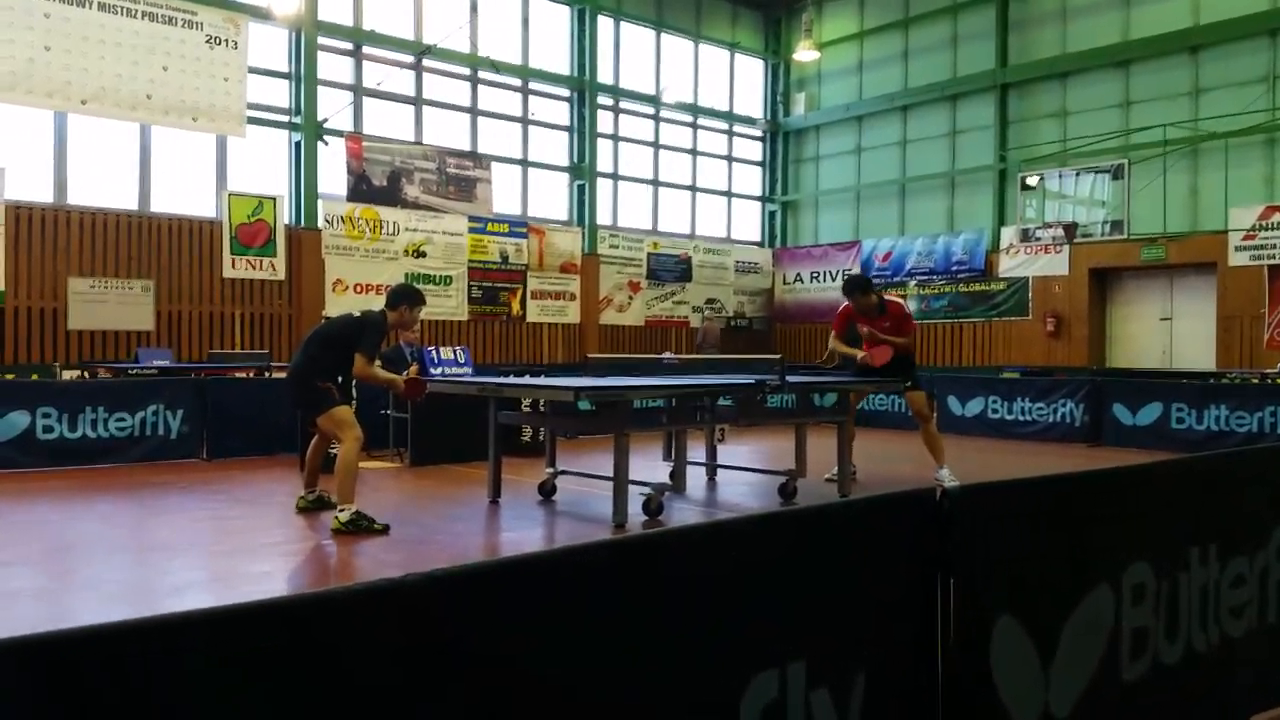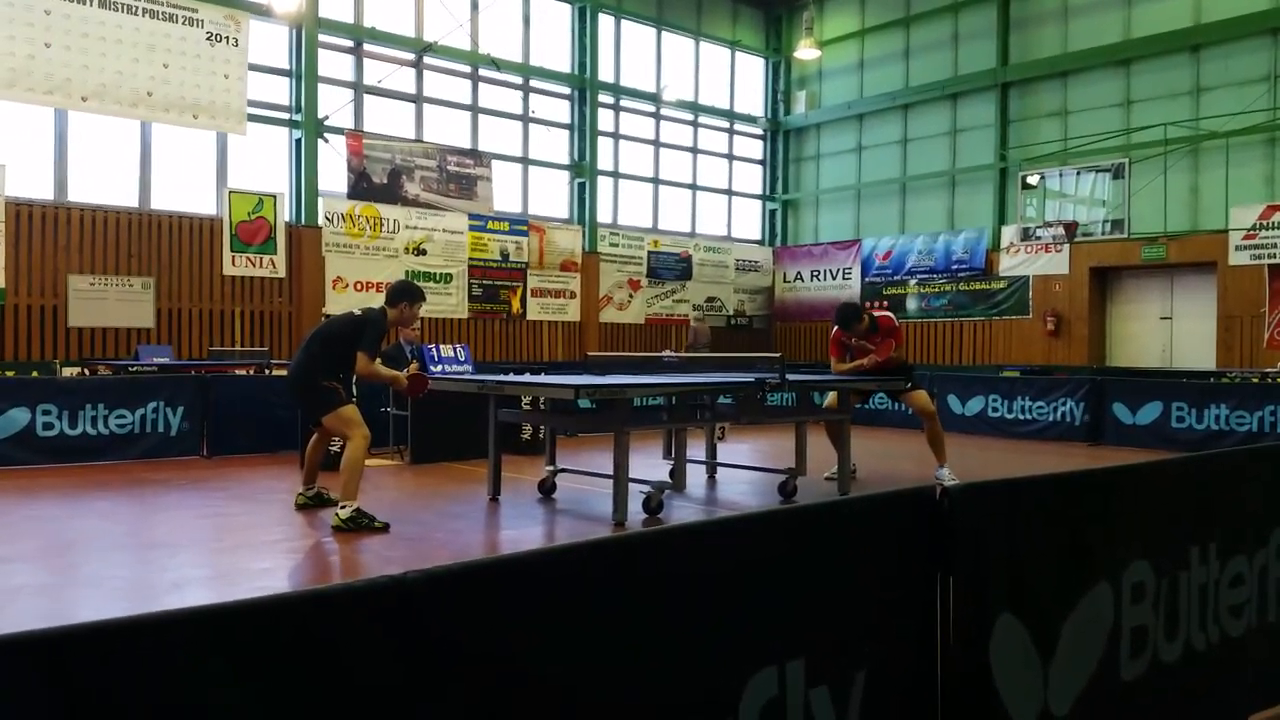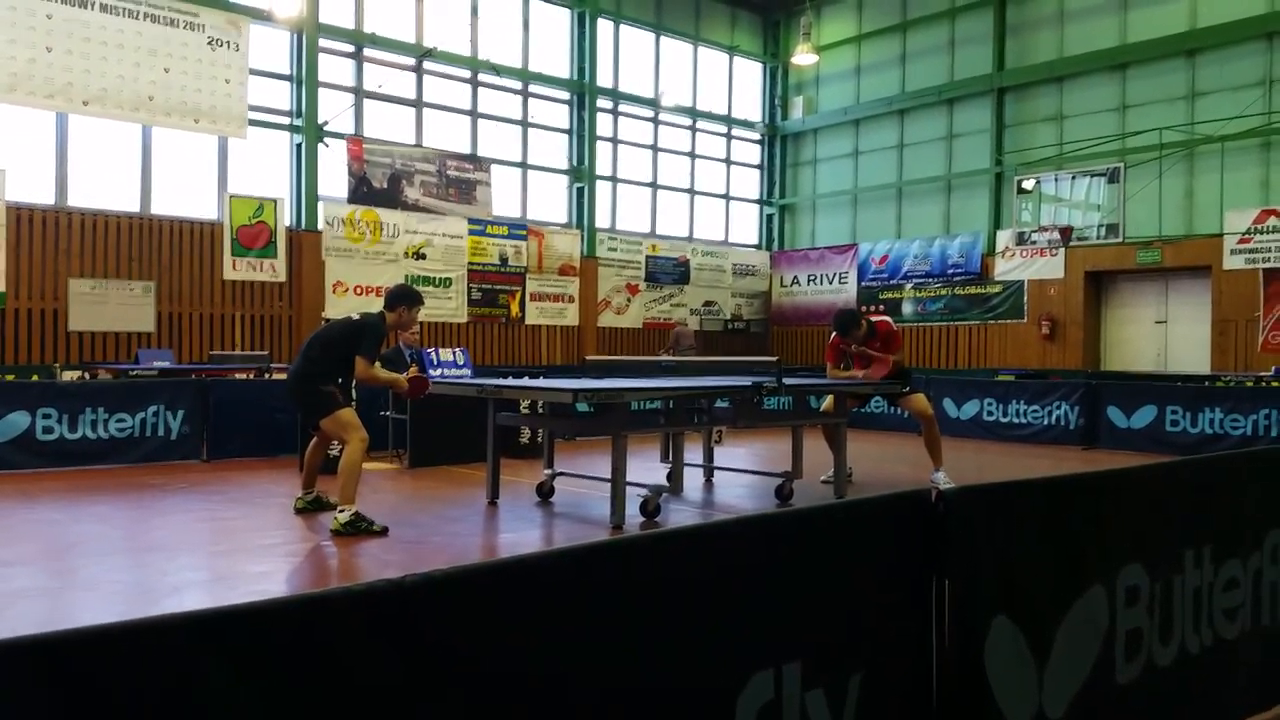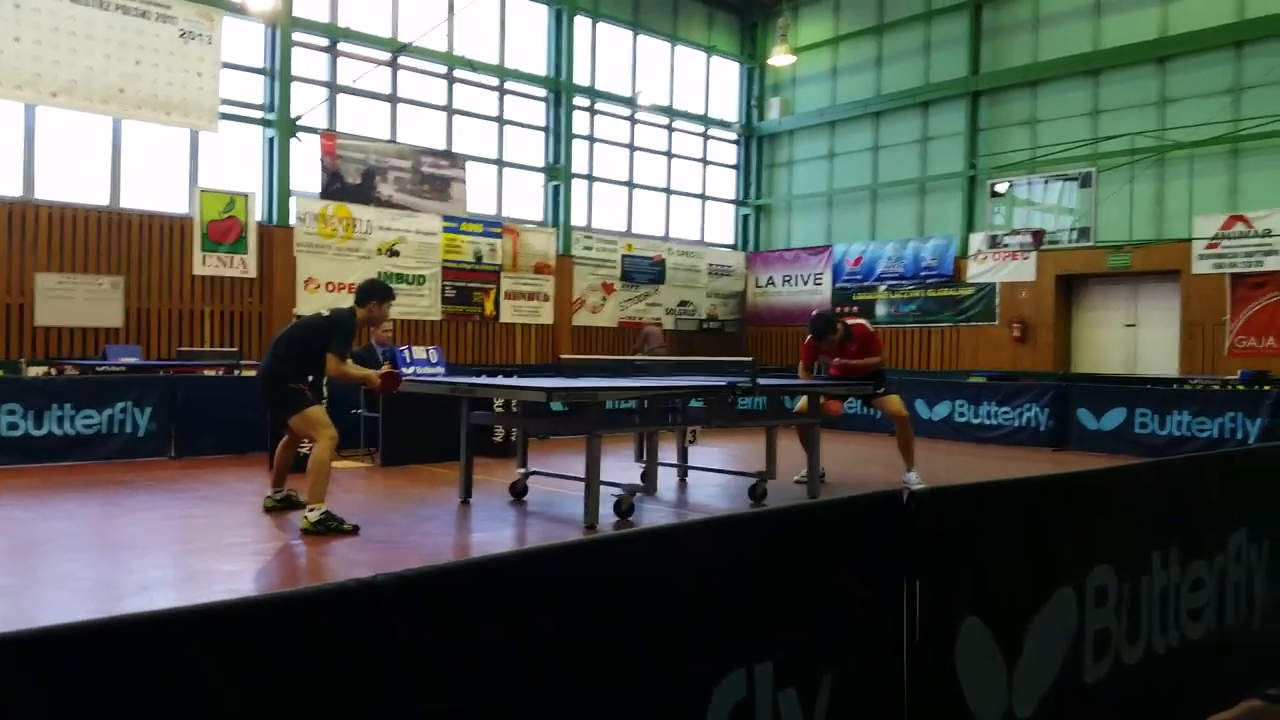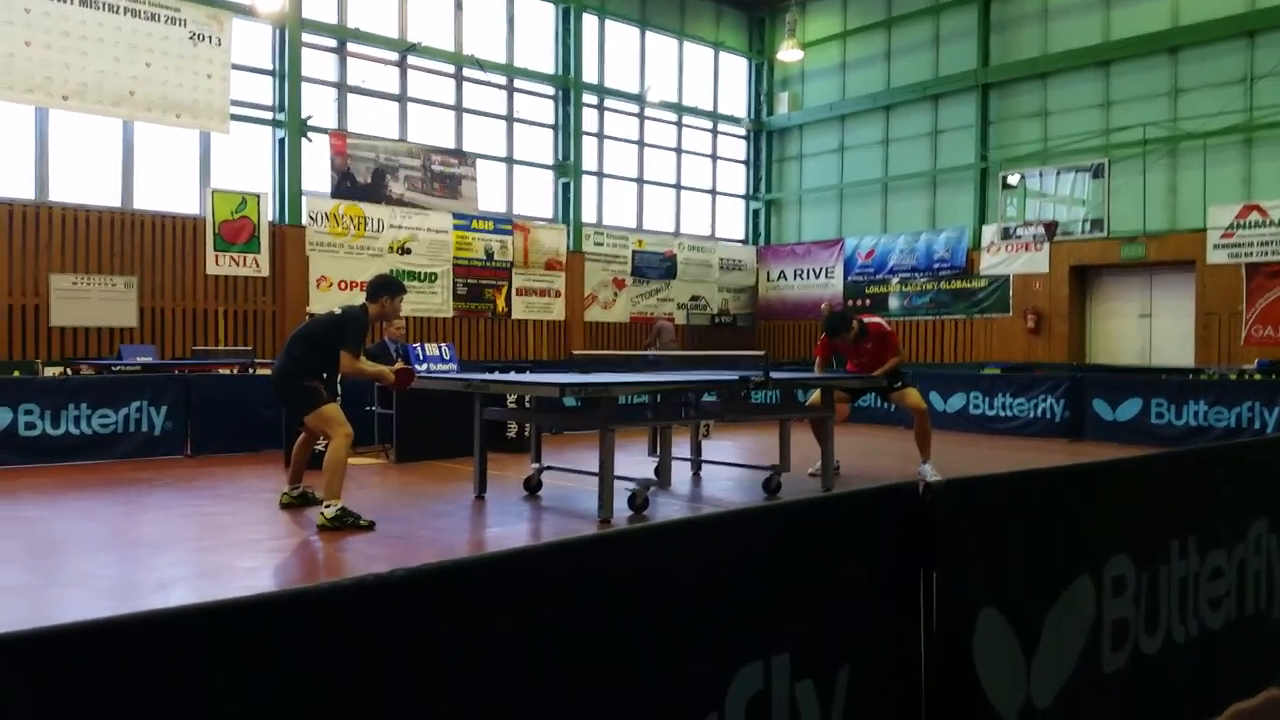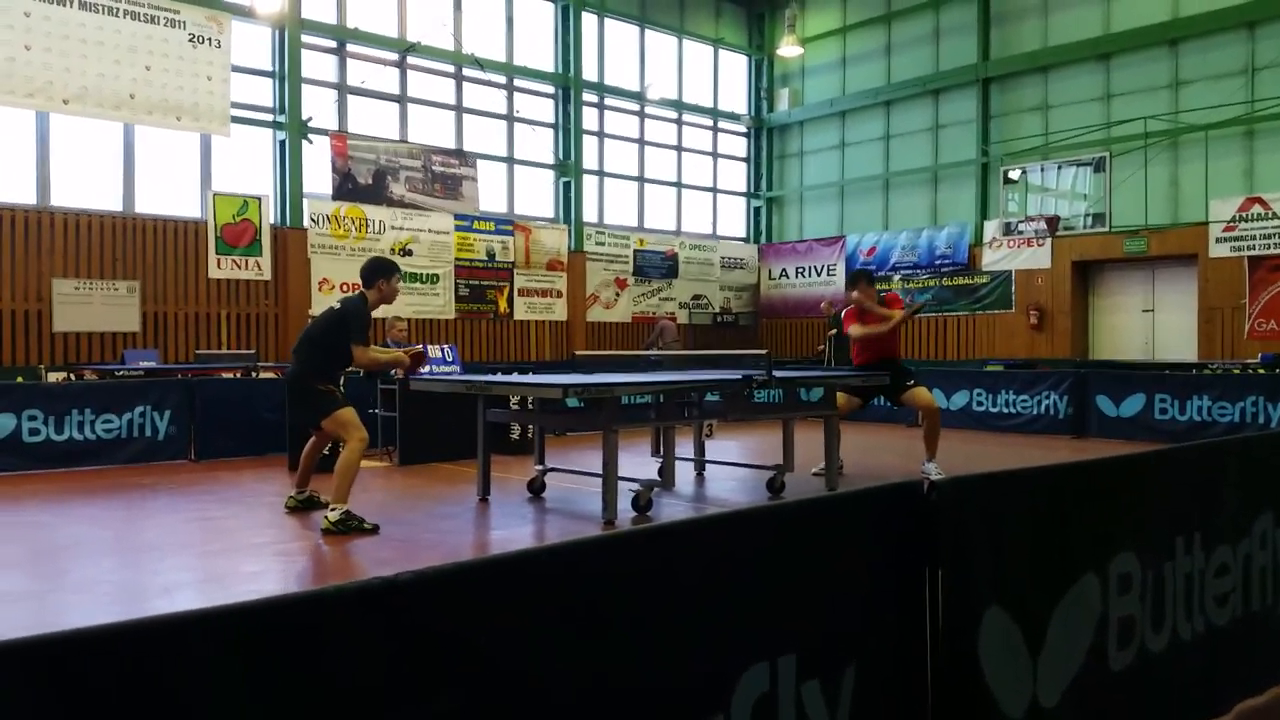
dt=0.4s
person 1, frame 1
left shoulder: (371, 320)
right shoulder: (375, 324)
left elbow: (362, 366)
right elbow: (360, 371)
left wrist: (393, 379)
right wrist: (391, 380)
left hip: (306, 374)
right hip: (312, 378)
left knee: (327, 433)
right knee: (351, 437)
left ankle: (310, 495)
right ankle: (346, 514)
person 1, frame 2
left shoulder: (371, 317)
right shoulder: (376, 322)
left elbow: (363, 363)
right elbow: (363, 369)
left wrist: (395, 376)
right wrist: (393, 377)
left hip: (306, 374)
right hip: (315, 378)
left knee: (326, 431)
right knee: (359, 435)
left ankle: (308, 493)
right ankle: (347, 512)
person 1, frame 3
left shoulder: (370, 322)
right shoulder: (375, 327)
left elbow: (363, 366)
right elbow: (362, 373)
left wrist: (396, 378)
right wrist: (393, 380)
left hip: (306, 378)
right hip: (313, 382)
left knee: (325, 435)
right knee: (357, 438)
left ankle: (307, 497)
right ankle: (345, 515)
person 1, frame 4
left shoulder: (341, 318)
right shoulder: (345, 323)
left elbow: (335, 362)
right elbow: (333, 370)
left wrist: (370, 374)
right wrist: (366, 377)
left hip: (277, 375)
right hip: (283, 379)
left knee: (296, 433)
right knee: (326, 436)
left ankle: (277, 495)
right ankle: (315, 514)
person 1, frame 5
left shoulder: (353, 315)
right shoulder: (357, 320)
left elbow: (349, 359)
right elbow: (347, 367)
left wrist: (384, 370)
right wrist: (380, 374)
left hip: (293, 373)
right hip: (297, 377)
left knee: (313, 431)
right knee: (342, 434)
left ankle: (293, 492)
right ankle: (331, 510)
person 1, frame 6
left shoulder: (354, 305)
right shoulder: (358, 310)
left elbow: (357, 350)
right elbow: (362, 359)
left wrist: (394, 353)
right wrist: (395, 360)
left hip: (306, 377)
right hip: (311, 381)
left knee: (324, 434)
right knee: (357, 437)
left ankle: (300, 496)
right ankle: (336, 514)
person 2, frame 1
left shoulder: (897, 306)
right shoulder: (847, 310)
left elbow: (909, 343)
right elbow: (833, 342)
left wrist: (877, 336)
right wrist: (856, 352)
left hip: (899, 360)
left knee: (923, 413)
left ankle: (942, 469)
person 2, frame 2
left shoulder: (888, 320)
right shoulder: (839, 332)
left elbow: (899, 358)
right elbow: (836, 368)
left wrist: (868, 348)
right wrist: (862, 362)
left hip: (894, 371)
right hip: (862, 372)
left knee: (928, 411)
right knee: (829, 409)
left ankle: (943, 468)
person 2, frame 3
left shoulder: (886, 325)
right shoulder: (837, 338)
left elbow: (898, 361)
right elbow: (831, 372)
left wrist: (867, 353)
right wrist: (856, 373)
left hip: (893, 376)
right hip: (859, 377)
left knee: (926, 414)
right knee: (827, 413)
left ankle: (938, 471)
person 2, frame 4
left shoulder: (862, 328)
right shoulder: (814, 340)
left elbow: (879, 360)
right elbow: (804, 370)
left wrist: (847, 363)
left hip: (868, 377)
right hip: (837, 378)
left knee: (900, 414)
right knee: (801, 412)
left ankle: (910, 472)
person 2, frame 5
left shoulder: (879, 326)
right shoulder: (830, 337)
left elbow: (898, 357)
right elbow: (819, 366)
left wrist: (872, 378)
left hip: (884, 373)
right hip: (853, 375)
left knee: (919, 407)
right knee: (813, 406)
left ankle: (925, 465)
person 2, frame 6
left shoulder: (891, 300)
right shoulder: (849, 313)
left elbow: (898, 318)
right elbow: (858, 334)
left wrist: (867, 305)
right wrist: (890, 324)
left hip: (893, 370)
right hip: (862, 371)
left knee: (931, 407)
left ankle: (929, 463)
